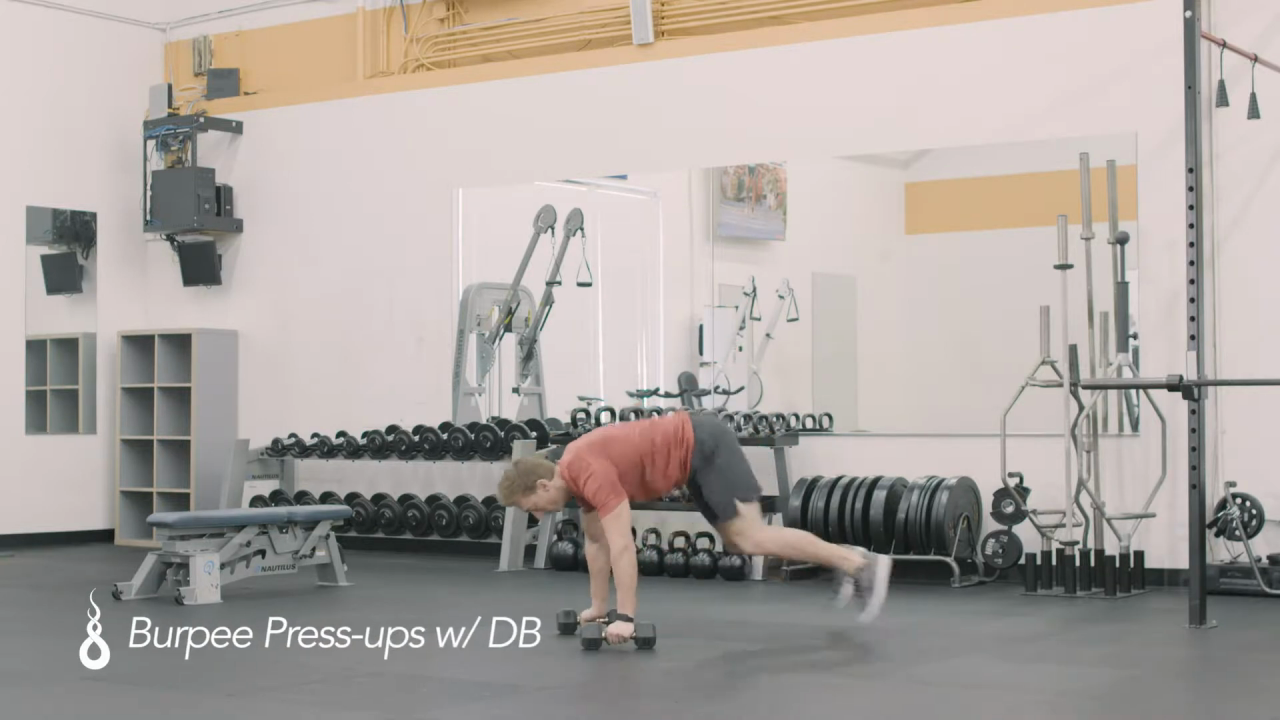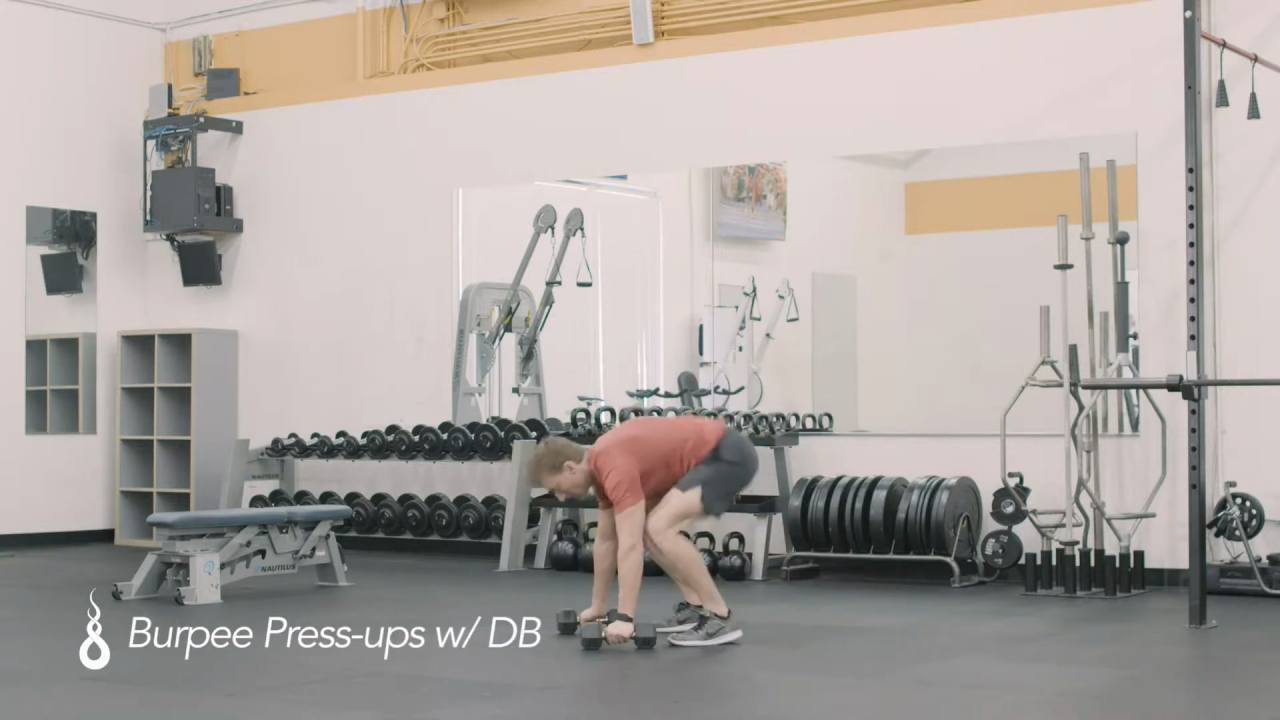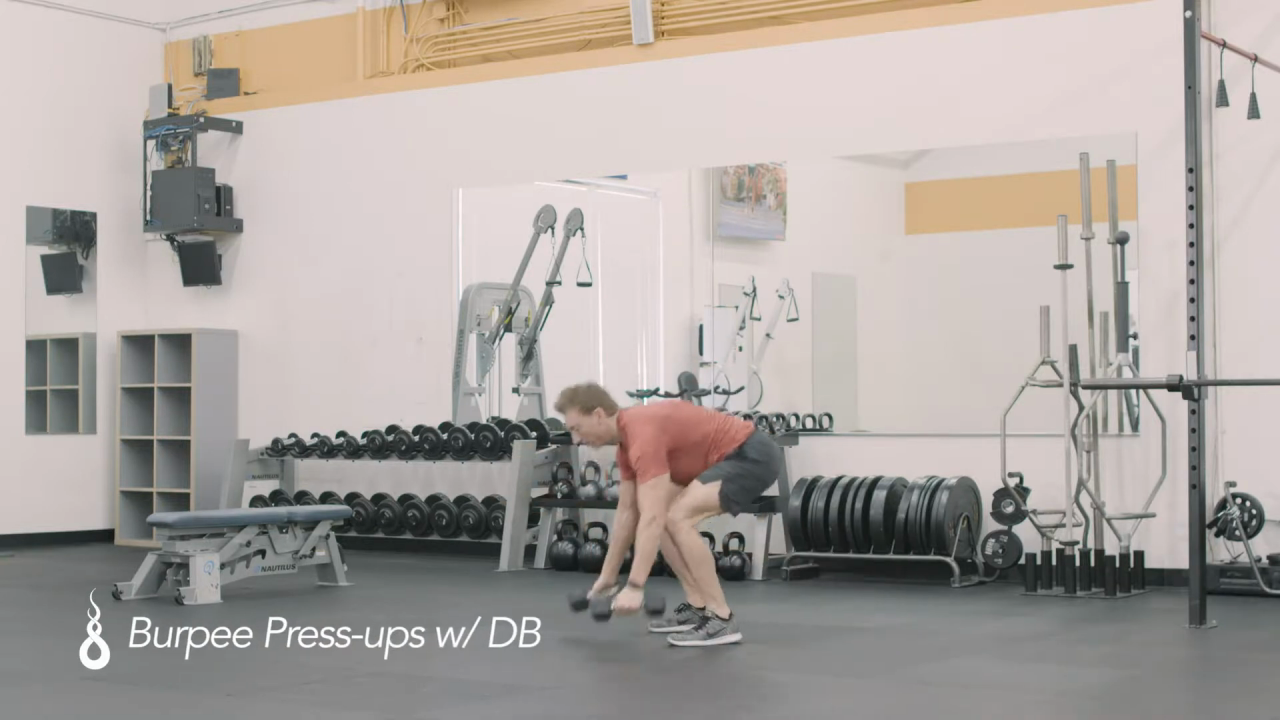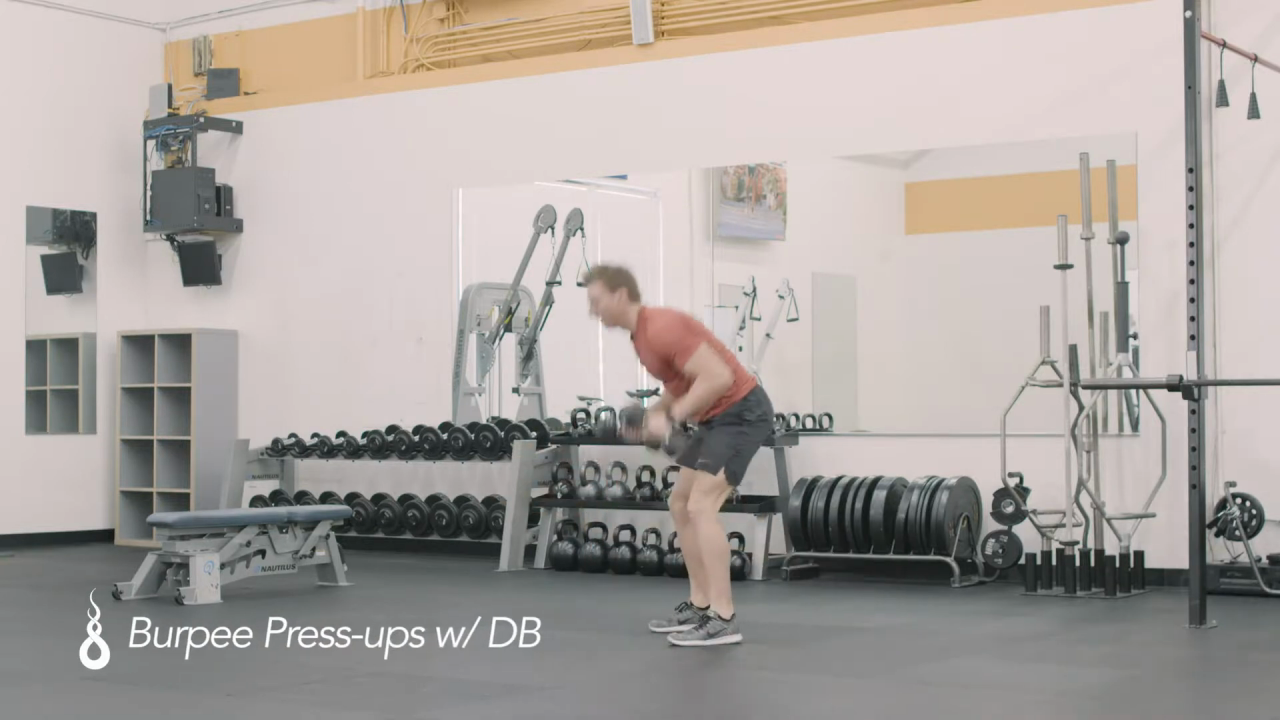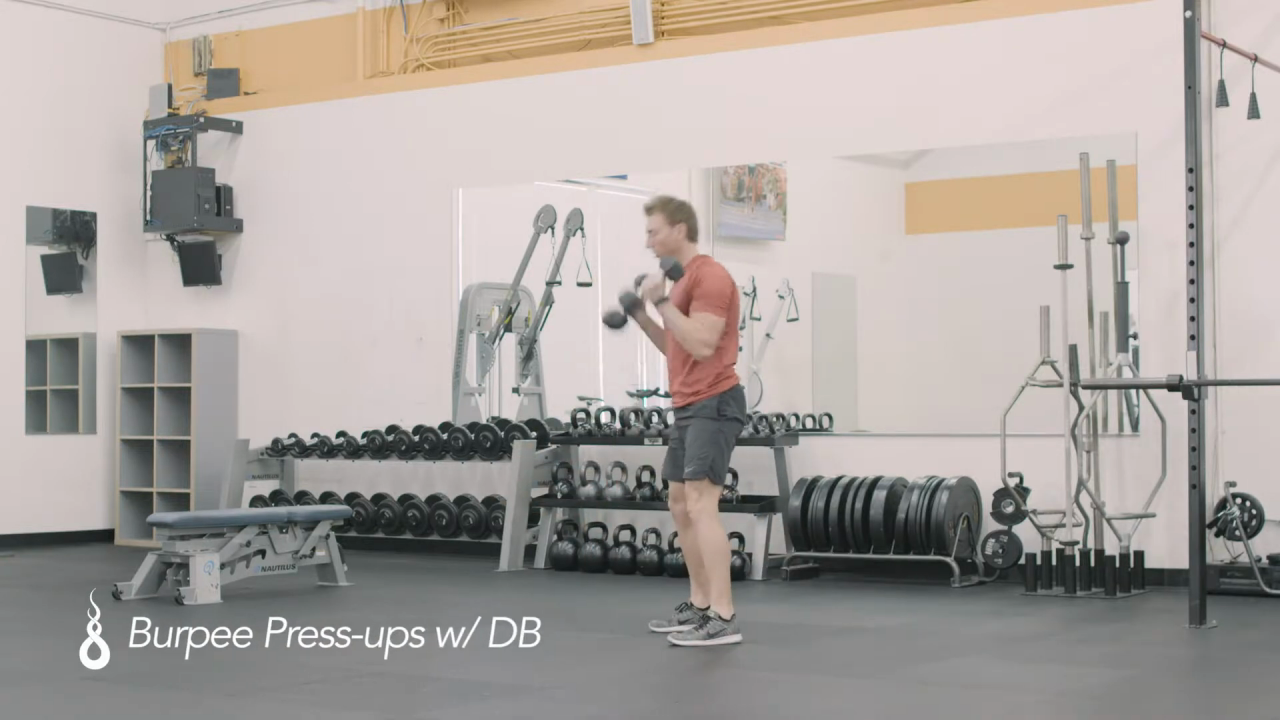
dt=0.3s
person 1, frame 1
left shoulder: (590, 474)
right shoulder: (578, 472)
left elbow: (622, 545)
right elbow: (595, 542)
left wrist: (625, 617)
right wrist: (598, 605)
left hip: (703, 443)
right hip: (693, 450)
left knee: (751, 537)
right knee: (739, 539)
left ankle: (860, 565)
right ankle: (844, 559)
person 1, frame 2
left shoulder: (616, 467)
right shoulder: (600, 466)
left elbow: (630, 546)
right elbow: (606, 540)
left wrist: (624, 618)
right wrist: (598, 605)
left hip: (729, 455)
right hip: (709, 456)
left knee: (659, 528)
right knee: (642, 524)
left ankle: (719, 616)
right ankle: (697, 604)
person 1, frame 3
left shoulder: (642, 436)
right shoulder: (627, 439)
left elbow: (652, 517)
right elbow: (626, 514)
left wrist: (635, 586)
right wrist: (608, 575)
left hip: (753, 455)
right hip: (734, 457)
left knee: (676, 518)
right knee: (660, 518)
left ankle: (721, 617)
right ankle: (698, 605)
person 1, frame 4
left shoulder: (661, 328)
right shoulder: (642, 335)
left elbow: (719, 376)
left wrist: (670, 416)
right wrist: (655, 413)
left hip: (742, 409)
right hip: (715, 416)
left knee: (701, 507)
right knee: (681, 504)
left ankle: (723, 617)
right ankle: (700, 604)
person 1, frame 5
left shoulder: (710, 276)
right shoulder: (684, 280)
left elbow: (702, 346)
left wrist: (663, 301)
right wrist: (641, 312)
left hip: (715, 406)
right hip: (689, 409)
left knee: (700, 508)
right knee: (680, 508)
left ankle: (723, 617)
right ankle: (699, 605)
